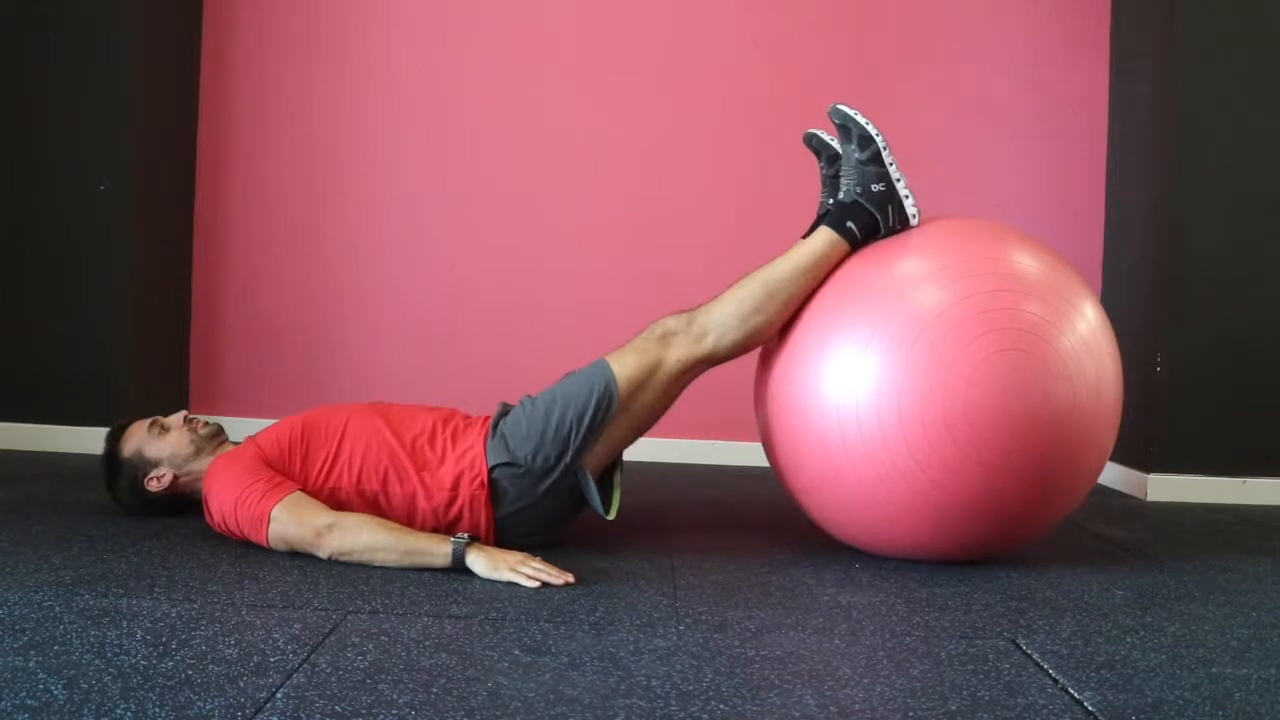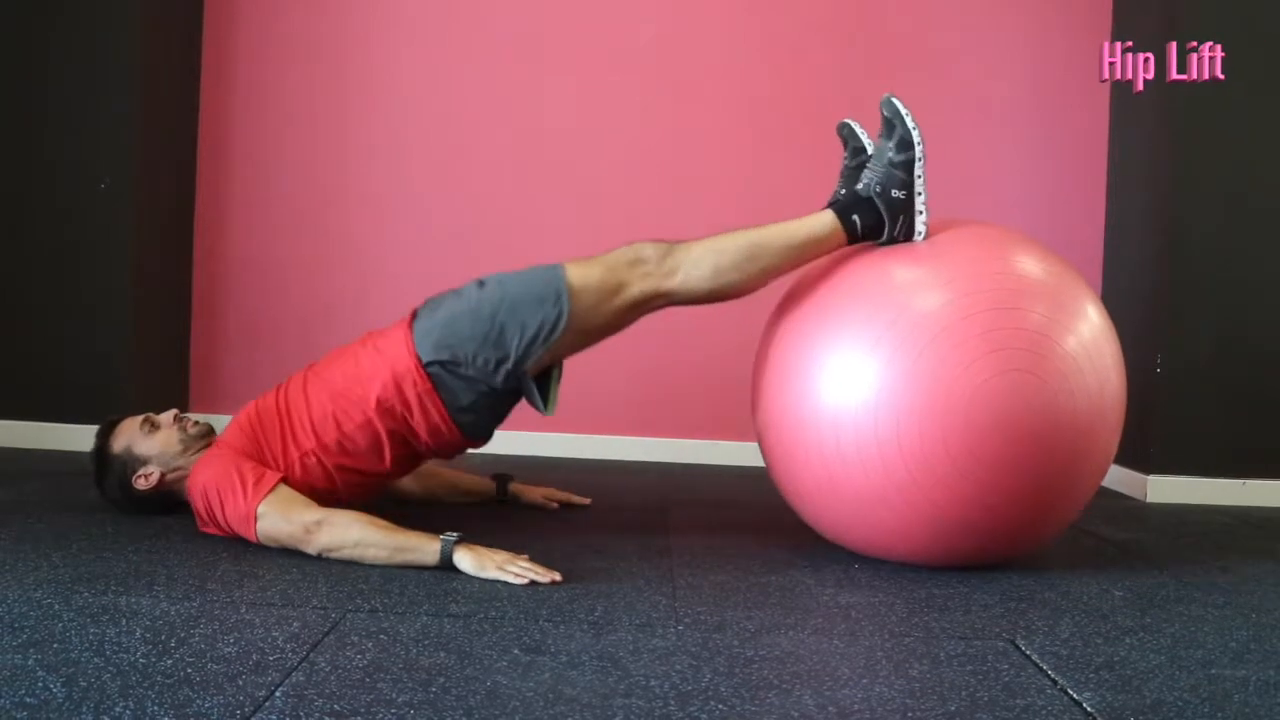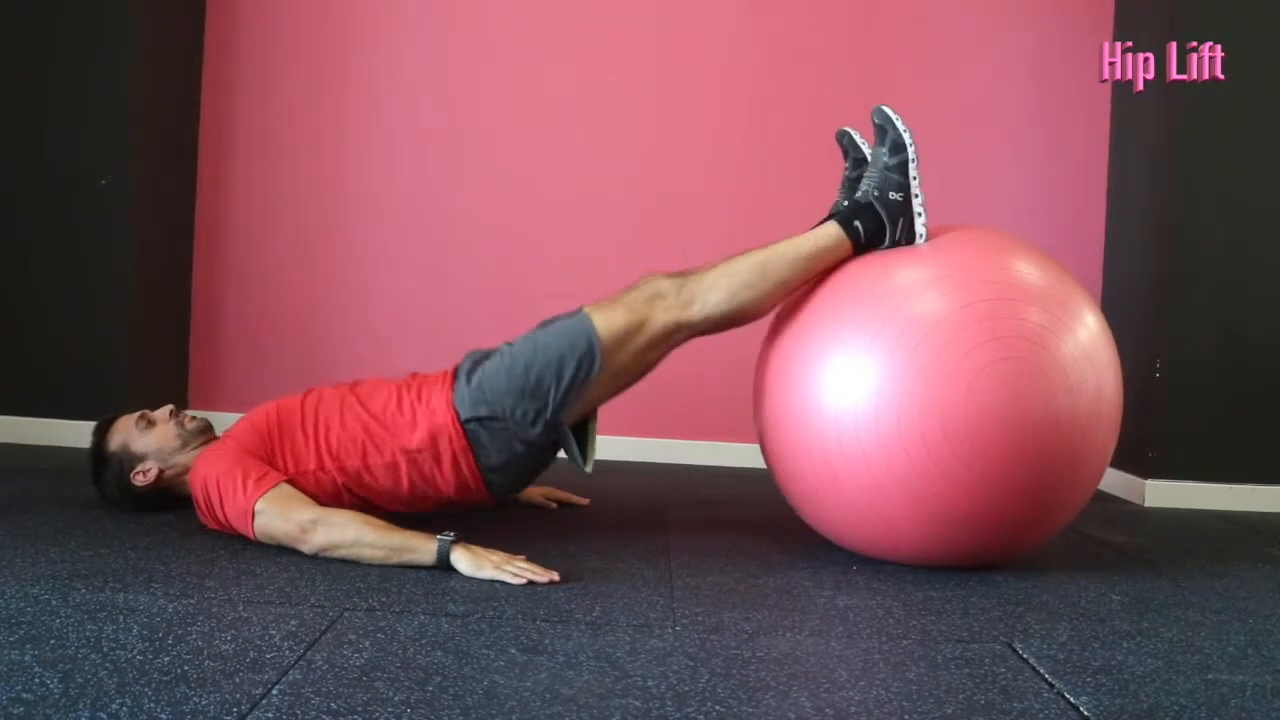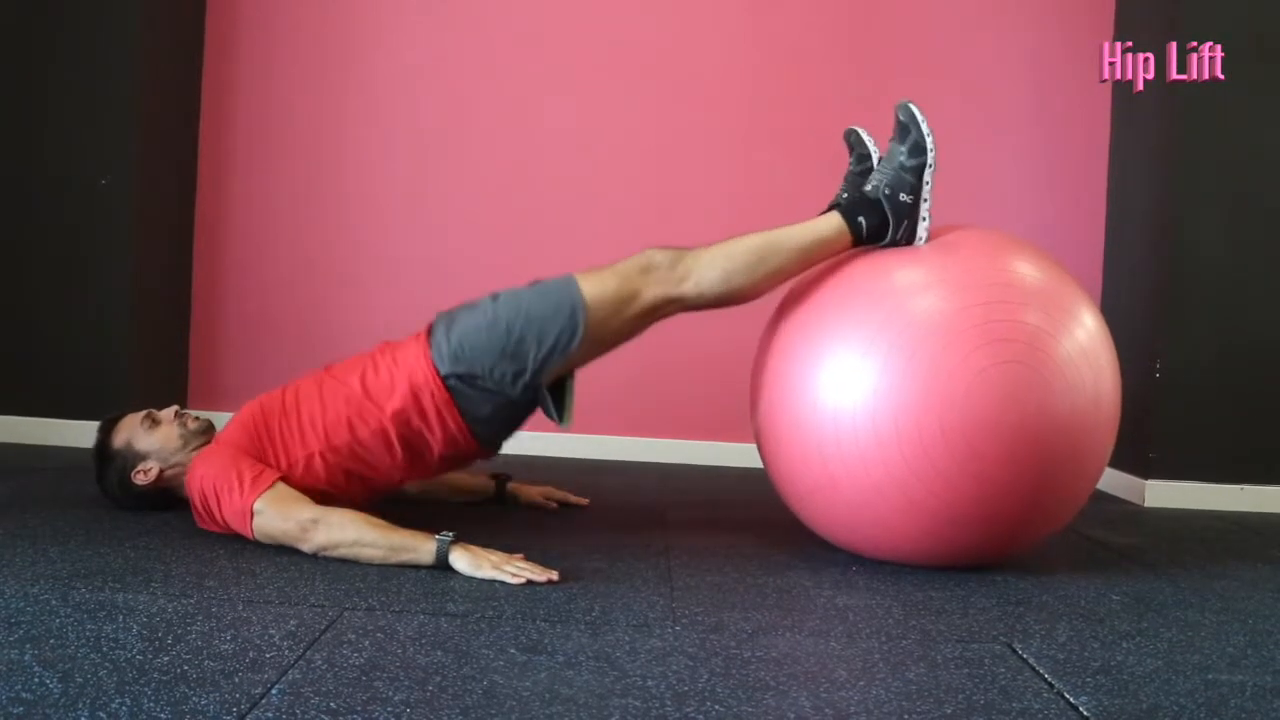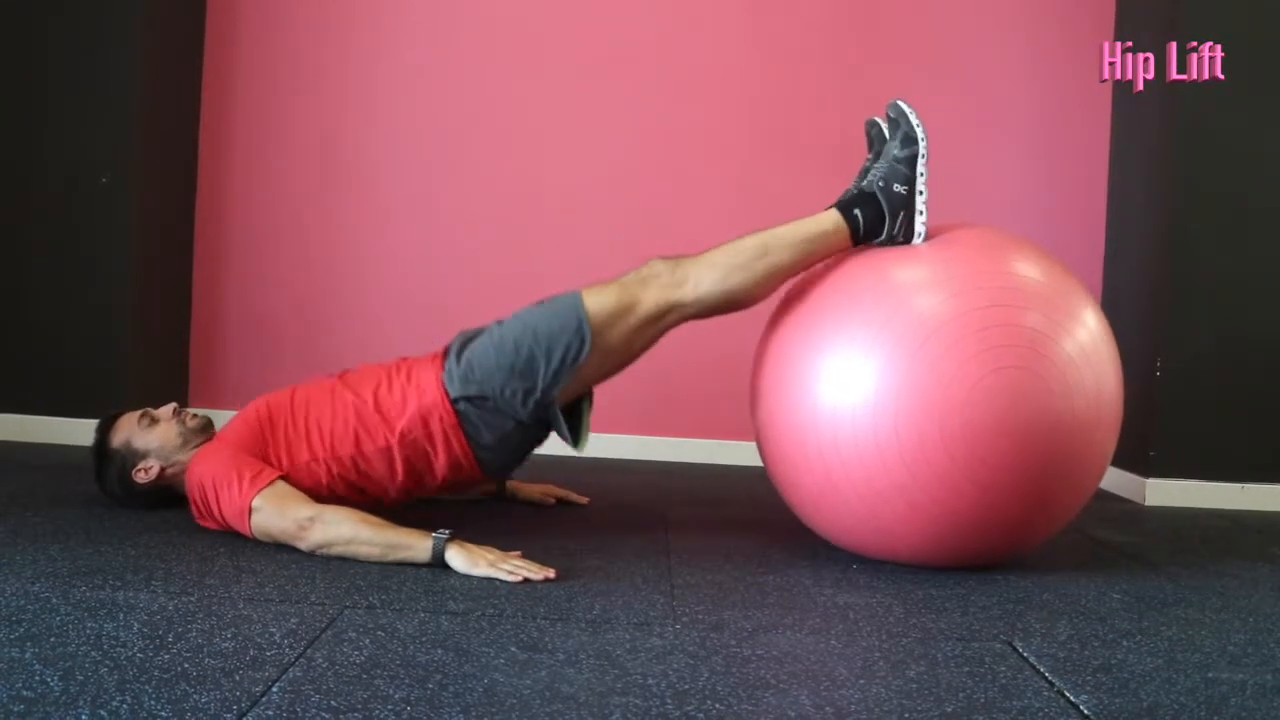
dt=1s
person 1, frame 1
left shoulder: (259, 461)
right shoulder: (233, 489)
right elbow: (328, 535)
right wrist: (469, 552)
left hip: (495, 459)
right hip: (498, 480)
left knee: (674, 339)
right knee: (678, 341)
left ankle: (836, 224)
right ankle: (855, 217)
person 1, frame 2
left shoulder: (236, 464)
right shoulder: (217, 485)
left elbow: (388, 469)
right elbow: (313, 532)
right wrist: (453, 552)
left hip: (444, 371)
left knee: (643, 268)
right knee: (649, 271)
left ankle: (847, 213)
right ankle: (863, 216)
person 1, frame 3
left shoulder: (239, 457)
right shoulder: (220, 479)
right elbow: (310, 531)
left wrist: (508, 482)
right wrist: (449, 551)
left hip: (468, 428)
right hip: (468, 428)
left knee: (661, 301)
right knee: (669, 301)
left ankle: (849, 225)
right ankle: (867, 224)
person 1, frame 4
left shoulder: (234, 461)
right shoulder: (214, 480)
right elbow: (311, 529)
right wrist: (449, 550)
left hip: (453, 387)
right hip: (453, 375)
left knee: (655, 273)
right knee: (661, 275)
left ankle: (853, 216)
right ankle: (868, 219)
person 1, frame 5
left shoulder: (234, 456)
right shoulder: (216, 478)
right elbow: (309, 527)
left wrist: (501, 479)
right wrist: (446, 548)
left hip: (457, 408)
right hip: (462, 408)
left knee: (659, 284)
right knee: (664, 285)
left ankle: (858, 218)
right ankle: (868, 216)
